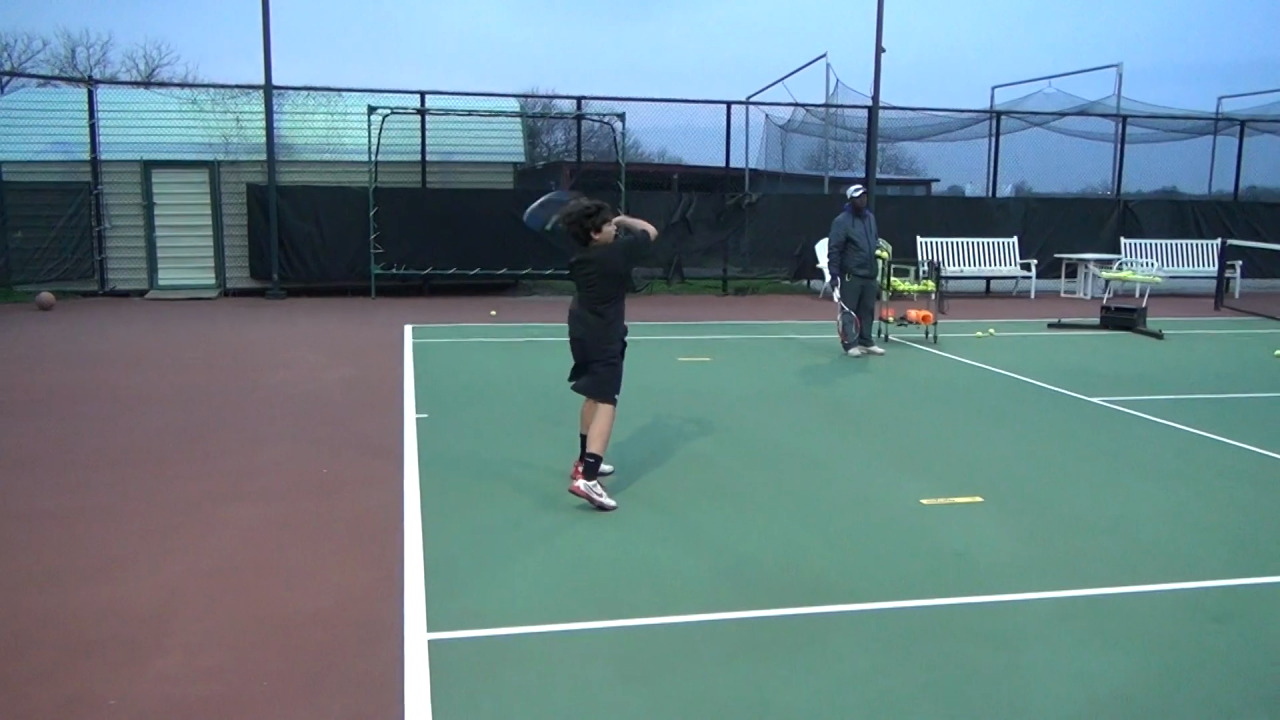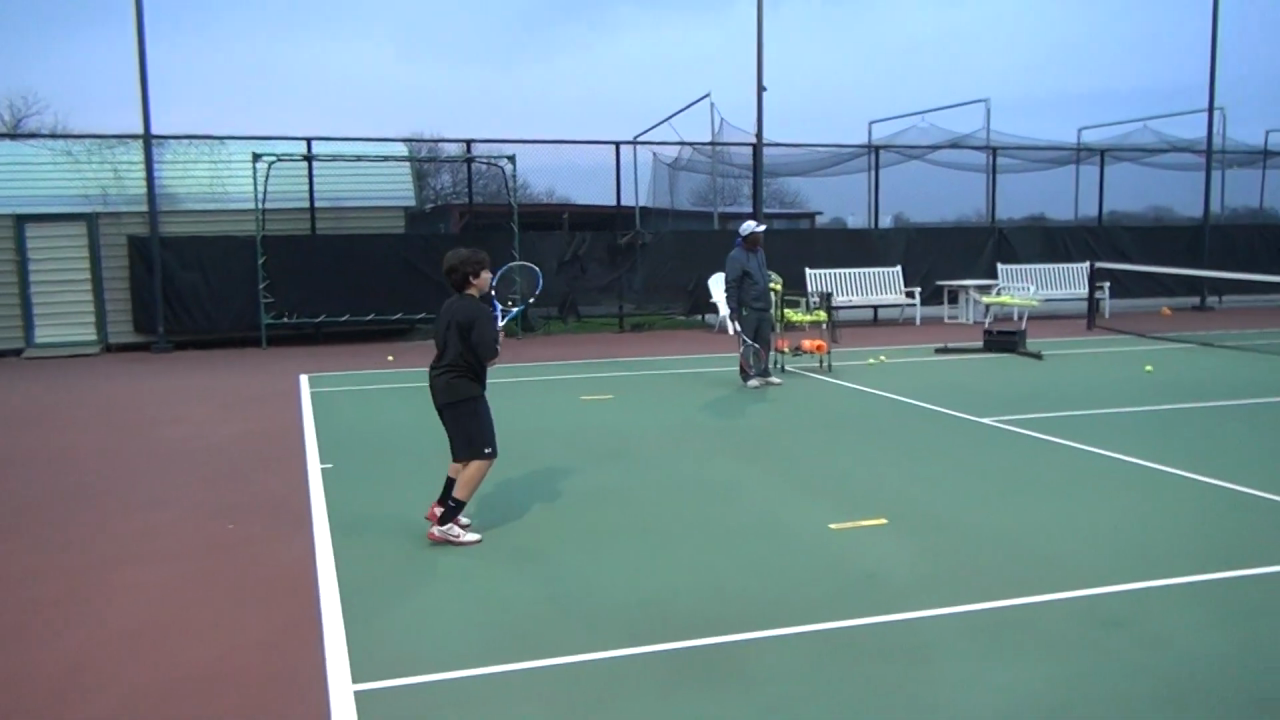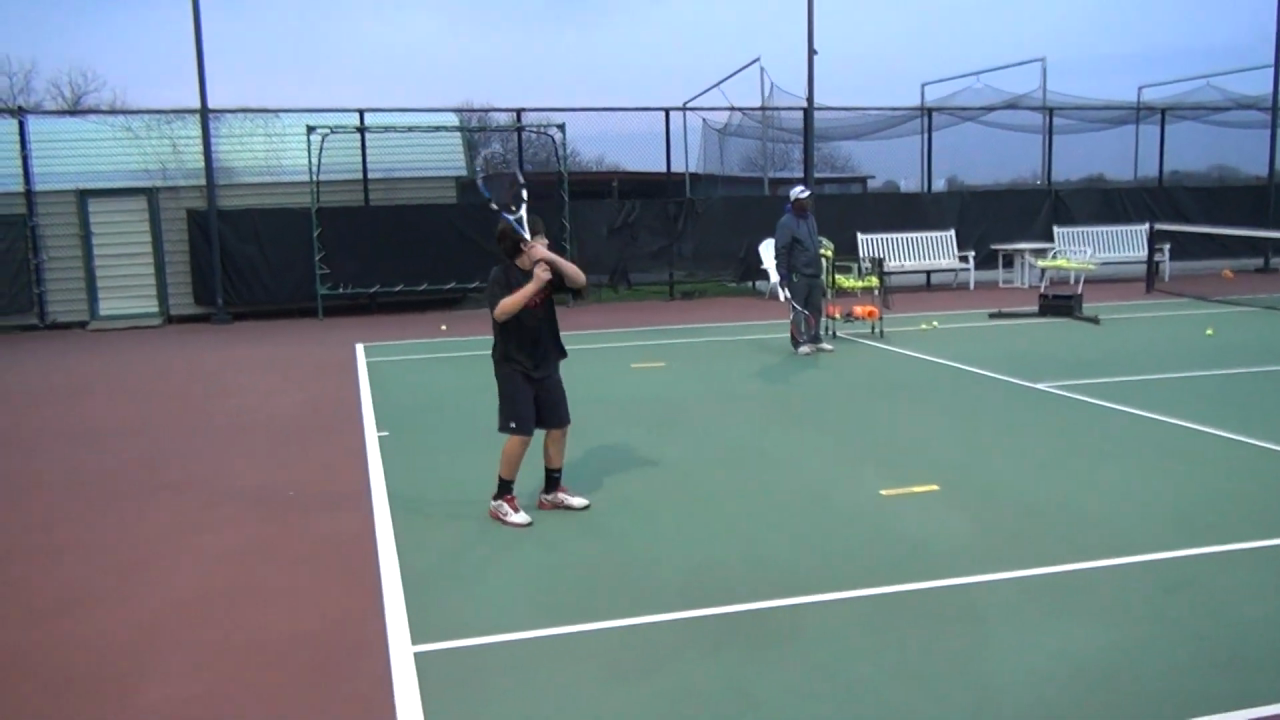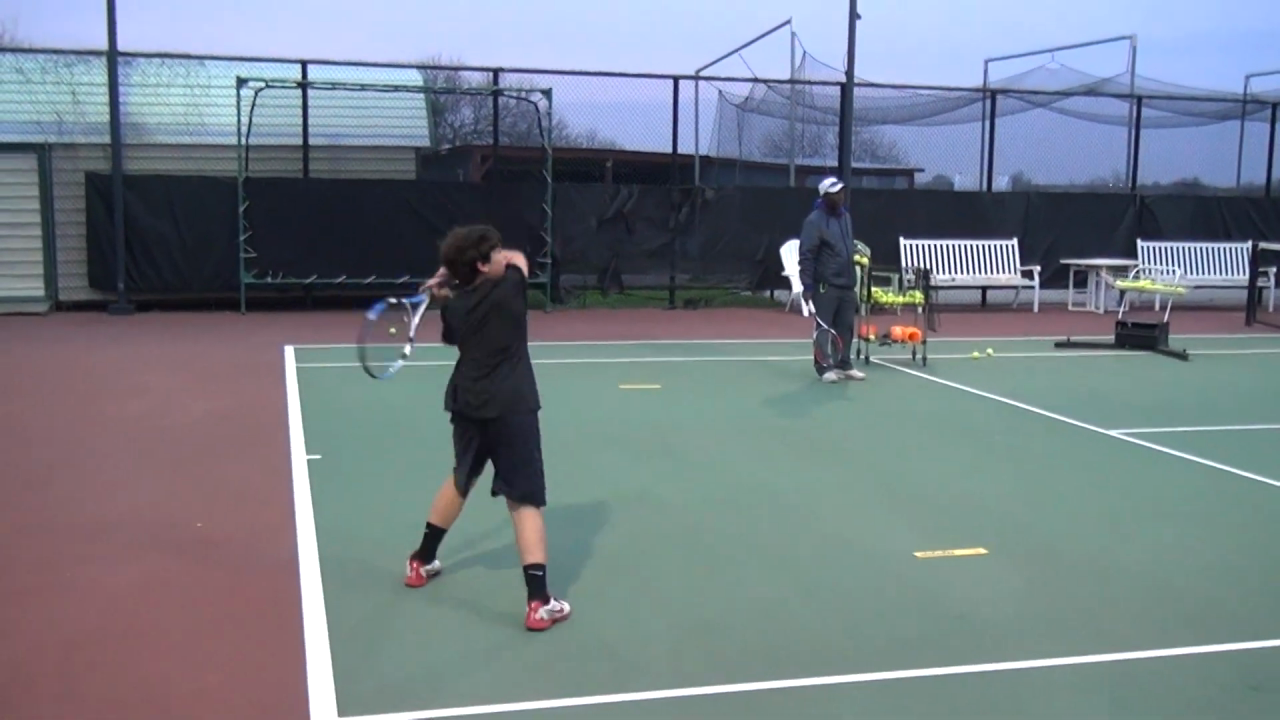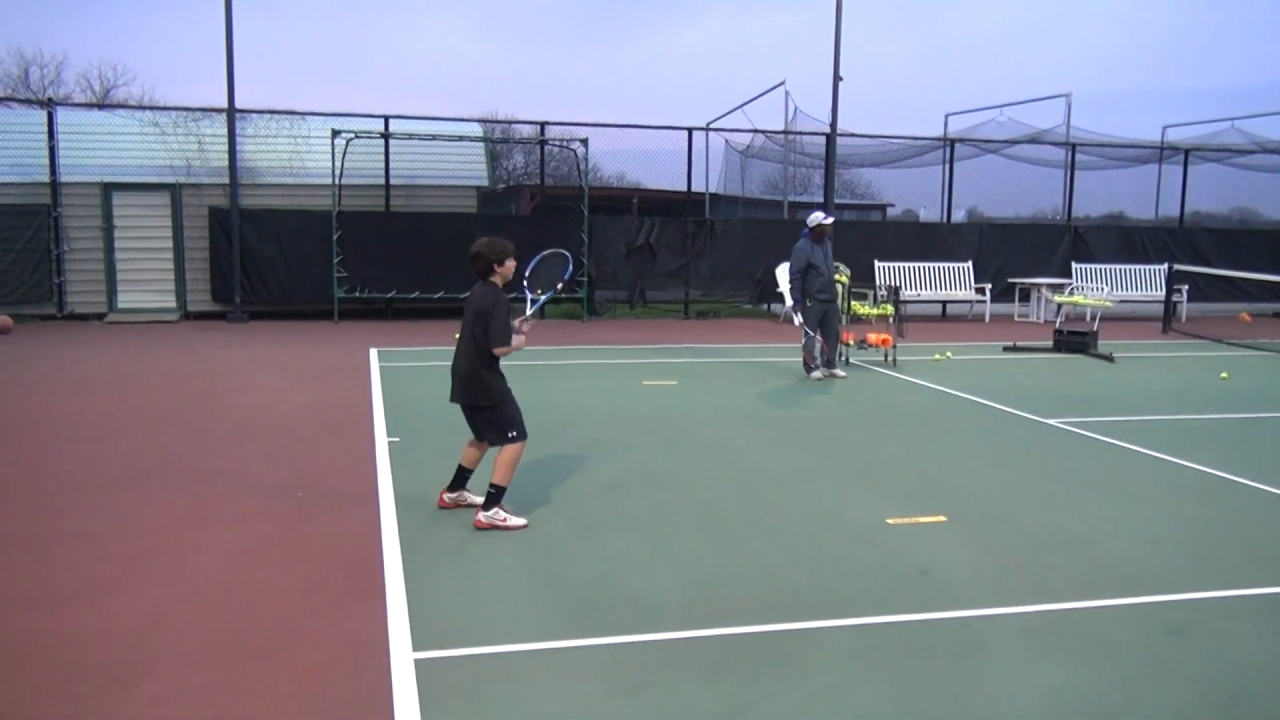
dt=1s
person 1, frame 1
left shoulder: (580, 258)
right shoulder: (617, 251)
right elbow: (650, 233)
right wrist: (626, 220)
left hip: (582, 330)
right hip: (603, 334)
left knee: (597, 392)
right knee: (604, 401)
left ankle: (586, 459)
right ankle: (586, 478)
person 1, frame 2
left shoulder: (449, 307)
right shoulder: (479, 311)
right elbow: (489, 357)
right wrist: (496, 344)
left hip: (443, 385)
right hip: (463, 389)
left knee: (468, 451)
right knee: (483, 455)
left ankle: (442, 506)
right ankle: (445, 524)
person 1, frame 3
left shoulder: (547, 268)
right shoulder: (502, 274)
left elbow: (579, 280)
right elbow: (499, 314)
left wrist: (550, 257)
right wrist: (534, 284)
left hip: (546, 362)
right hip: (514, 366)
left knee: (559, 427)
right knee: (521, 433)
left ankle: (551, 492)
right ankle: (502, 498)
person 1, frame 4
left shoulder: (455, 304)
right shoulder: (509, 286)
right elbow: (520, 260)
left wrist: (447, 279)
left hip: (468, 404)
right hip: (512, 407)
left knee: (461, 480)
right knee: (525, 501)
left ankle: (421, 561)
person 1, frame 5
left shoulder: (478, 293)
right shoulder: (498, 300)
right elbow: (498, 348)
left wrist: (511, 328)
right wrist: (518, 341)
left hip: (465, 376)
right hip: (483, 380)
left knee: (485, 435)
right knee: (514, 439)
left ankle: (453, 492)
right ankle: (490, 510)
person 2, frame 1
left shoulder: (870, 217)
right shoulder: (842, 221)
right elbow: (834, 250)
right wrist: (834, 275)
left hip: (870, 274)
right hip: (851, 275)
left knee: (867, 311)
right knee: (849, 311)
left ankle: (866, 342)
right ankle: (850, 344)
person 2, frame 2
left shoulder: (760, 252)
right shoulder: (736, 256)
right elbow: (731, 285)
left wrist: (771, 284)
right wrist: (733, 309)
left hip: (764, 307)
right hip: (747, 309)
left knee: (764, 342)
left ankle: (763, 373)
right ankle: (747, 375)
person 2, frame 3
left shoulder: (810, 218)
right shoulder: (786, 222)
right elbow: (781, 251)
left wrist: (822, 250)
right wrist: (783, 275)
left hip: (815, 273)
right hip: (798, 275)
left knee: (815, 309)
left ankle: (815, 339)
right ankle: (799, 342)
person 2, frame 4
left shoulder: (845, 216)
right shoulder: (814, 221)
right elbow: (807, 256)
right wrist: (807, 285)
left hip: (847, 284)
right hip: (825, 285)
left knee: (846, 327)
right knee: (824, 328)
left ankle: (843, 364)
right ankle: (824, 367)
person 2, frame 5
left shoulder: (826, 243)
right shoulder: (802, 247)
right elbow: (795, 276)
left wrist: (836, 276)
right wrist: (796, 300)
left hip: (830, 298)
right hip: (811, 300)
left knee: (832, 333)
right knee: (809, 335)
left ankle: (829, 366)
right ankle: (811, 367)
